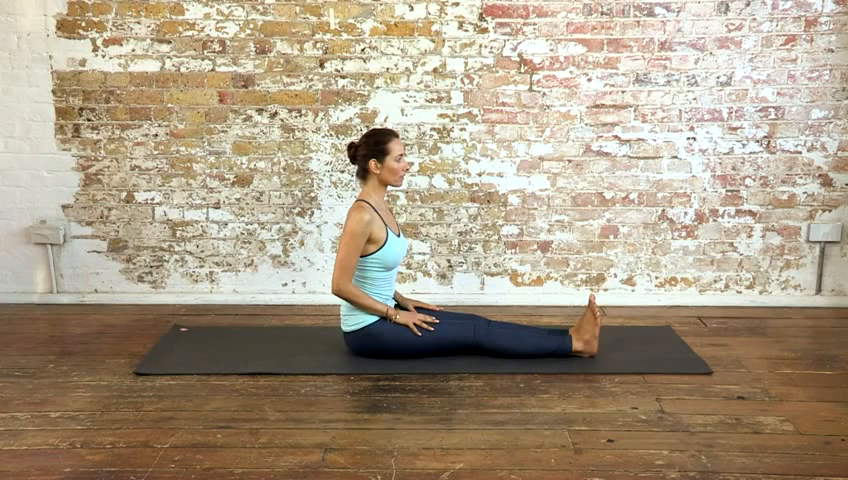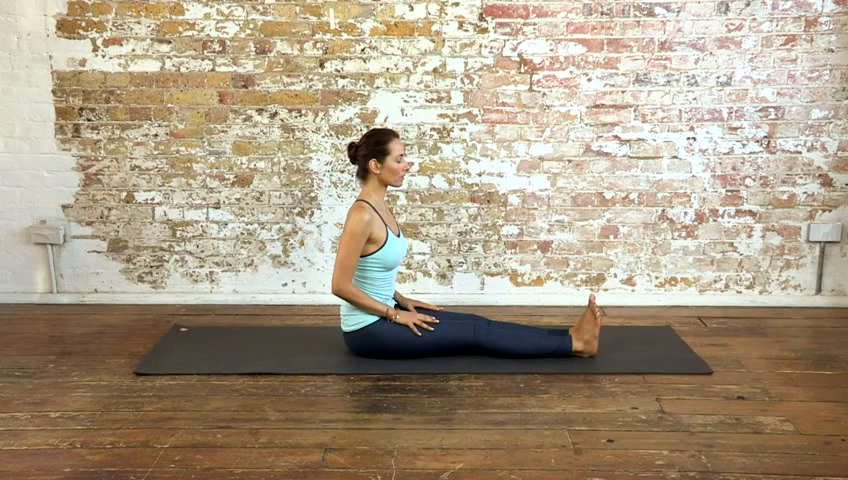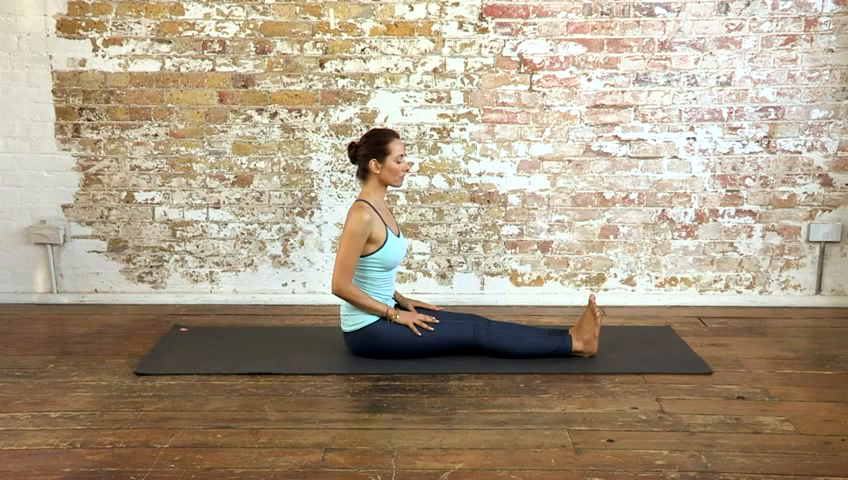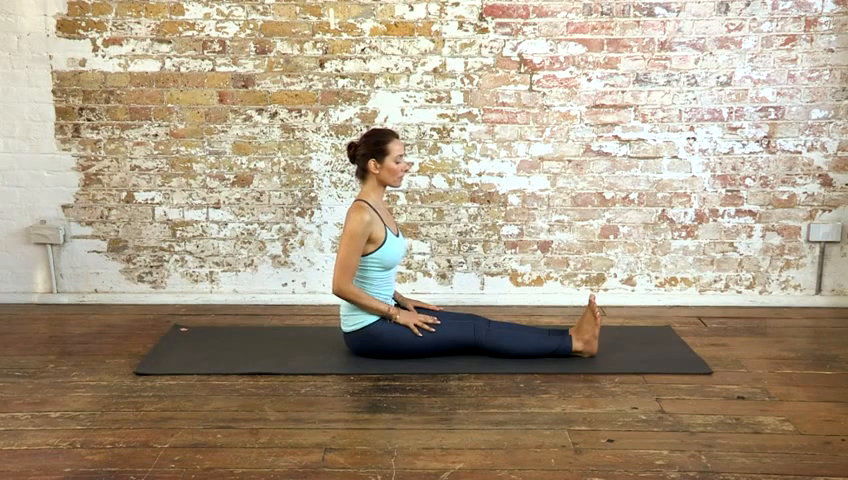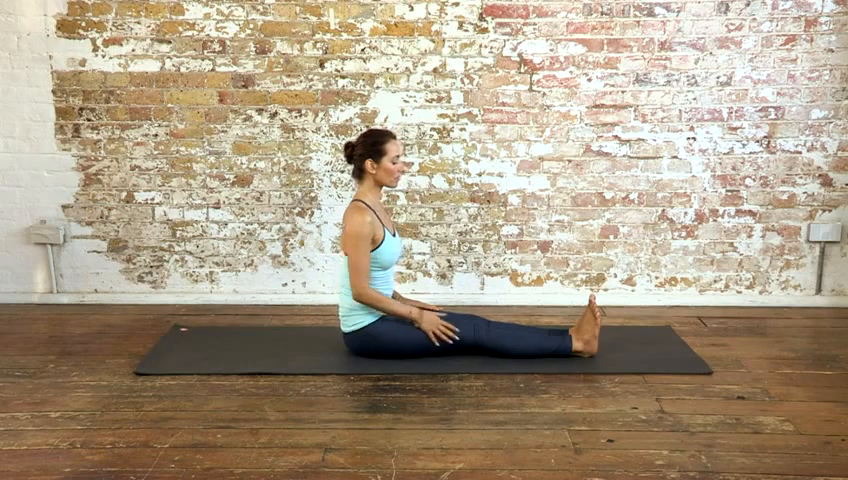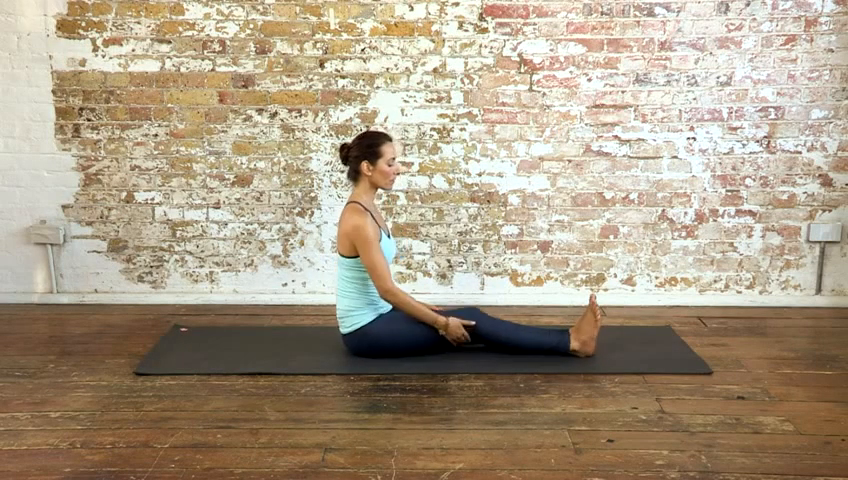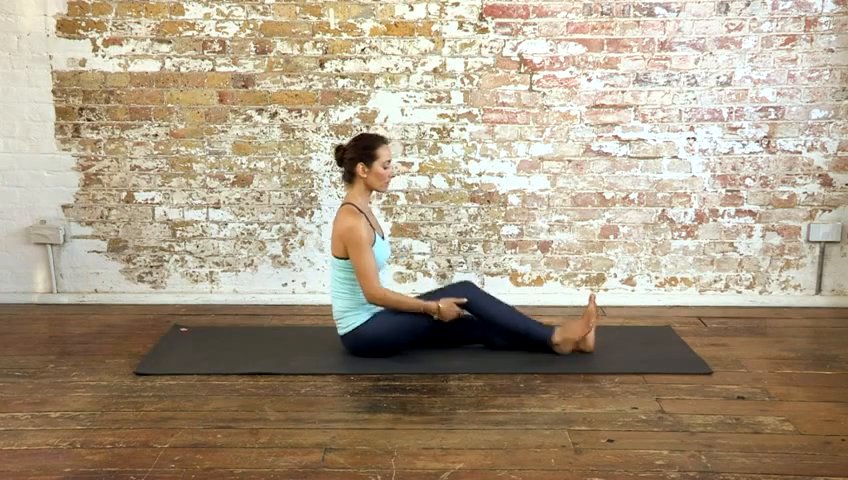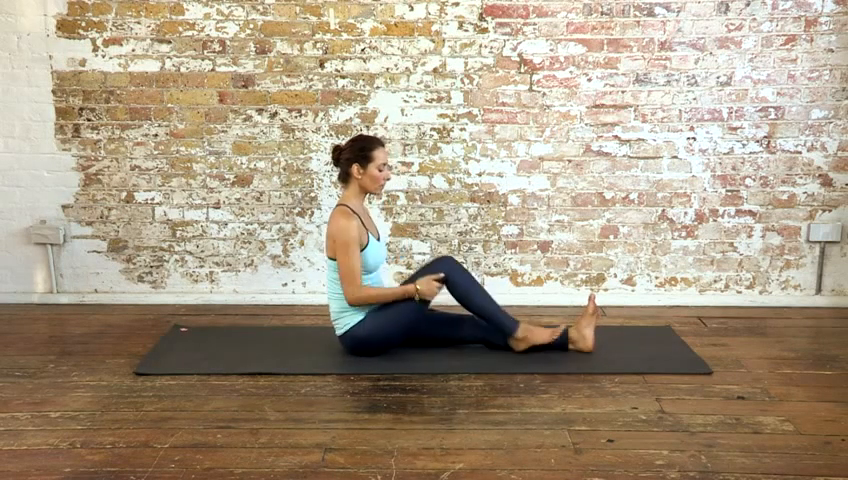
dt=0.2s
person 1, frame 1
left shoulder: (378, 205)
right shoulder: (362, 215)
right elbow: (341, 285)
left wrist: (401, 301)
right wrist: (395, 314)
left hip: (379, 316)
right hip: (368, 329)
left knee: (473, 323)
right knee: (475, 332)
left ankle: (569, 338)
right ankle: (574, 343)
person 1, frame 2
left shoulder: (378, 205)
right shoulder: (363, 215)
right elbow: (341, 285)
left wrist: (401, 301)
right wrist: (395, 314)
left hip: (379, 317)
right hip: (368, 329)
left knee: (474, 323)
right knee: (475, 332)
left ankle: (569, 337)
right ankle: (574, 343)
person 1, frame 3
left shoulder: (378, 206)
right shoulder: (362, 215)
right elbow: (341, 285)
left wrist: (400, 301)
right wrist: (395, 314)
left hip: (379, 317)
right hip: (368, 330)
left knee: (473, 323)
right knee: (474, 333)
left ankle: (569, 336)
right ankle: (574, 343)
person 1, frame 4
left shoulder: (377, 206)
right shoulder: (362, 216)
right elbow: (342, 287)
left wrist: (401, 301)
right wrist: (395, 314)
left hip: (377, 318)
right hip: (367, 330)
left knee: (474, 323)
right knee: (475, 333)
left ankle: (568, 336)
right ankle: (574, 344)
person 1, frame 5
left shoulder: (373, 207)
right shoulder: (361, 217)
right elbow: (360, 291)
left wrist: (404, 304)
right wrist: (416, 316)
left hip: (376, 320)
right hip: (366, 331)
left knee: (475, 325)
right knee: (471, 333)
left ankle: (568, 336)
right ankle: (574, 344)
person 1, frame 6
left shoulder: (366, 208)
right shoulder: (359, 219)
right elbow: (387, 290)
left wrist: (410, 306)
right wrist: (442, 324)
left hip: (375, 320)
right hip: (366, 332)
left knee: (473, 325)
right knee: (473, 321)
left ankle: (567, 339)
right ankle: (570, 344)
person 1, frame 7
left shoulder: (360, 210)
right shoulder: (352, 220)
right elbow: (373, 292)
left wrist: (411, 304)
right wrist: (433, 308)
left hip: (373, 322)
right hip: (364, 332)
left knee: (476, 326)
right knee: (464, 291)
left ankle: (564, 338)
right ankle: (553, 337)
person 1, frame 8
left shoulder: (357, 211)
right shoulder: (345, 221)
right elbow: (353, 294)
left wrist: (407, 299)
right wrist: (413, 289)
left hip: (374, 322)
right hip: (361, 331)
left knee: (473, 326)
right knee: (445, 267)
left ankle: (569, 338)
right ankle: (514, 331)
